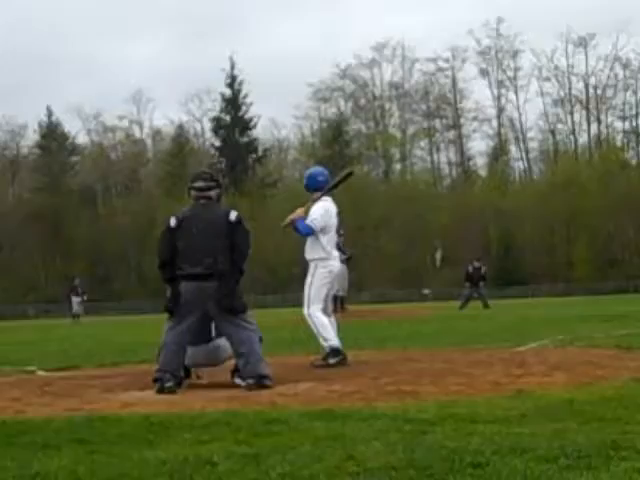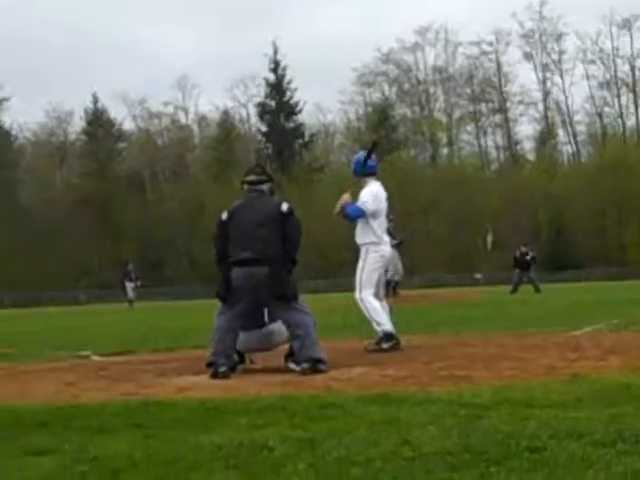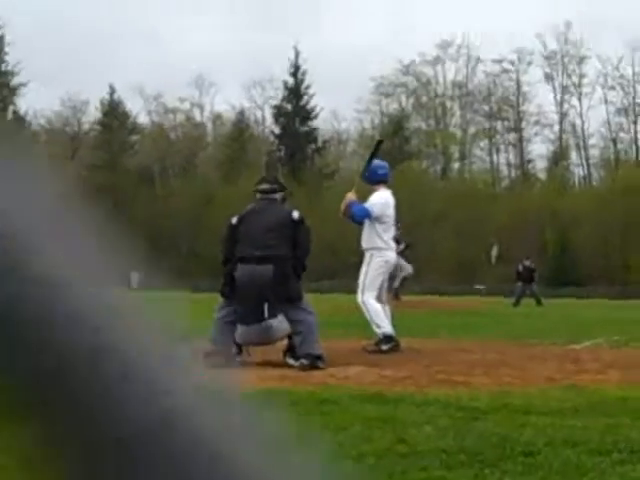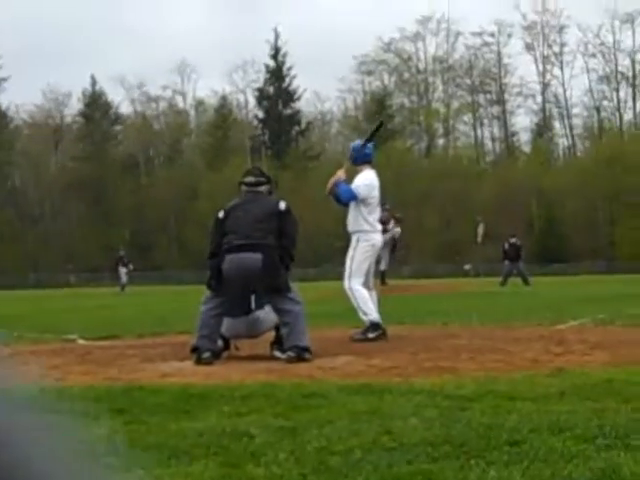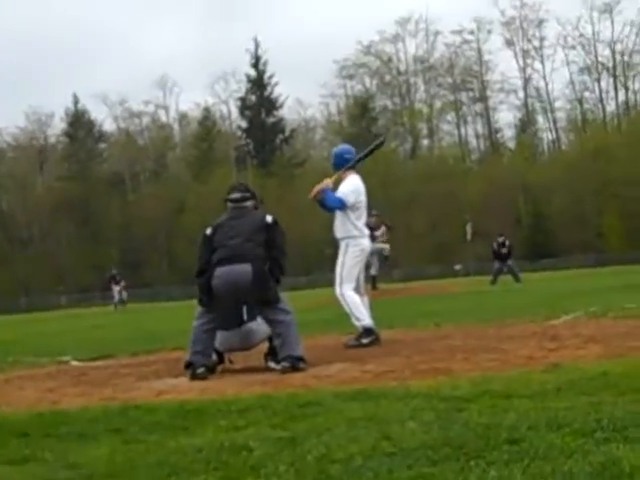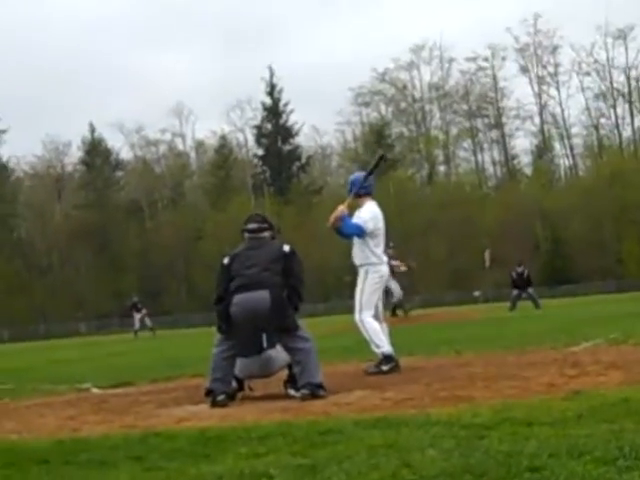
dt=0.2s
person 1, frame 1
left shoulder: (177, 220)
right shoulder: (230, 217)
left elbow: (165, 256)
right elbow: (240, 253)
left wrist: (173, 284)
right wrist: (232, 281)
left hip: (186, 286)
right hip: (220, 285)
left knee: (176, 331)
right knee: (242, 329)
left ankle: (166, 378)
right ankle: (255, 374)
person 1, frame 2
left shoulder: (230, 212)
right shoulder: (282, 208)
left elbow: (220, 248)
right elbow: (292, 244)
left wrist: (226, 274)
right wrist: (285, 271)
left hip: (238, 272)
right hip: (271, 270)
left knee: (227, 317)
right knee: (297, 314)
left ankle: (220, 363)
right ankle: (310, 359)
person 1, frame 3
left shoulder: (241, 216)
right shoulder: (293, 215)
left elbow: (228, 251)
right elbow: (301, 250)
left wrist: (230, 277)
right wrist: (294, 276)
left hip: (243, 269)
right hip: (277, 270)
left knee: (227, 312)
right knee: (301, 313)
left ankle: (219, 357)
right ankle: (310, 356)
person 1, frame 4
left shoulder: (228, 209)
right shoulder: (279, 206)
left elbow: (215, 246)
right elbow: (288, 241)
left wrist: (215, 272)
right wrist: (282, 268)
left hip: (230, 261)
right hip: (264, 260)
left knee: (212, 304)
right knee: (289, 303)
left ankle: (204, 349)
right ankle: (296, 348)
person 1, frame 5
left shoulder: (215, 227)
right shoulder: (266, 220)
left elbow: (203, 263)
right elbow: (277, 254)
left wrist: (204, 293)
right wrist: (272, 281)
left hip: (220, 275)
right hip: (253, 272)
left knee: (205, 319)
right knee: (280, 314)
left ankle: (199, 364)
right ankle: (290, 358)
person 1, frame 6
left shoulder: (232, 256)
right shoulder: (283, 249)
left elbow: (221, 292)
right elbow: (295, 282)
left wrist: (223, 322)
right wrist: (291, 309)
left hip: (238, 303)
right hip: (271, 300)
left knee: (224, 347)
right knee: (299, 341)
left ankle: (219, 392)
right ankle: (311, 386)
person 2, frame 1
left shoulder: (321, 206)
right shoulder: (327, 205)
left elbow: (307, 231)
right elbow: (311, 231)
left wrist: (298, 219)
right wrist: (296, 222)
left hip: (322, 264)
right hip: (328, 263)
left knee: (312, 309)
right knee: (324, 310)
left ankle: (335, 351)
right ankle: (334, 351)
person 2, frame 2
left shoulder: (371, 190)
right shoulder: (375, 190)
left elbow: (357, 213)
right elbow: (360, 218)
left wrist: (346, 203)
right wrist: (345, 211)
left hip: (373, 249)
right hip: (379, 248)
left knee: (364, 294)
right knee: (376, 294)
left ankle: (388, 336)
right ankle: (387, 336)
person 2, frame 3
left shoulder: (381, 197)
right shoulder: (383, 196)
left elbow: (362, 213)
right elbow: (364, 220)
left wrist: (352, 202)
right wrist: (350, 213)
left hip: (378, 254)
right hip: (384, 253)
left knee: (365, 296)
right knee: (379, 298)
left ankle: (387, 338)
right ankle: (387, 338)
person 2, frame 4
left shoulder: (366, 178)
right shoulder: (366, 178)
left elbow: (348, 196)
right elbow: (347, 202)
left wrist: (340, 181)
right wrist: (334, 192)
left hip: (364, 237)
right hip: (370, 237)
left knee: (352, 283)
right knee: (365, 283)
left ankle: (375, 325)
right ankle: (374, 325)
person 2, frame 5
left shoulder: (352, 183)
right shoulder: (349, 183)
left elbow: (337, 204)
right elbow: (332, 207)
left wrist: (327, 190)
right wrist: (320, 197)
left hip: (353, 242)
right hip: (356, 242)
left knee: (344, 289)
right knee: (356, 288)
left ankle: (368, 331)
right ankle: (367, 330)
person 2, frame 6
left shoulder: (370, 210)
right shoulder: (362, 211)
left elbow: (356, 231)
right elbow: (348, 233)
left wrist: (343, 217)
right wrist: (337, 224)
left hip: (372, 269)
right hip: (373, 269)
left knee: (363, 315)
right knee: (375, 315)
left ankle: (388, 358)
right ankle: (387, 358)
